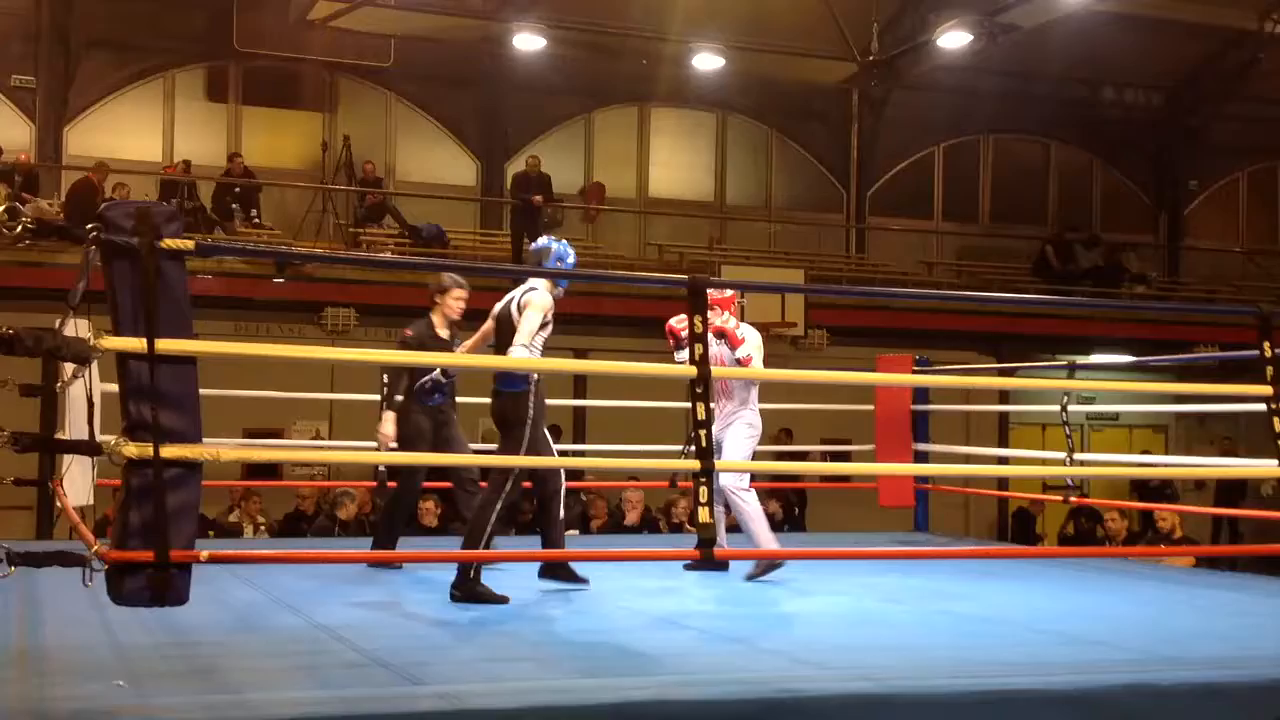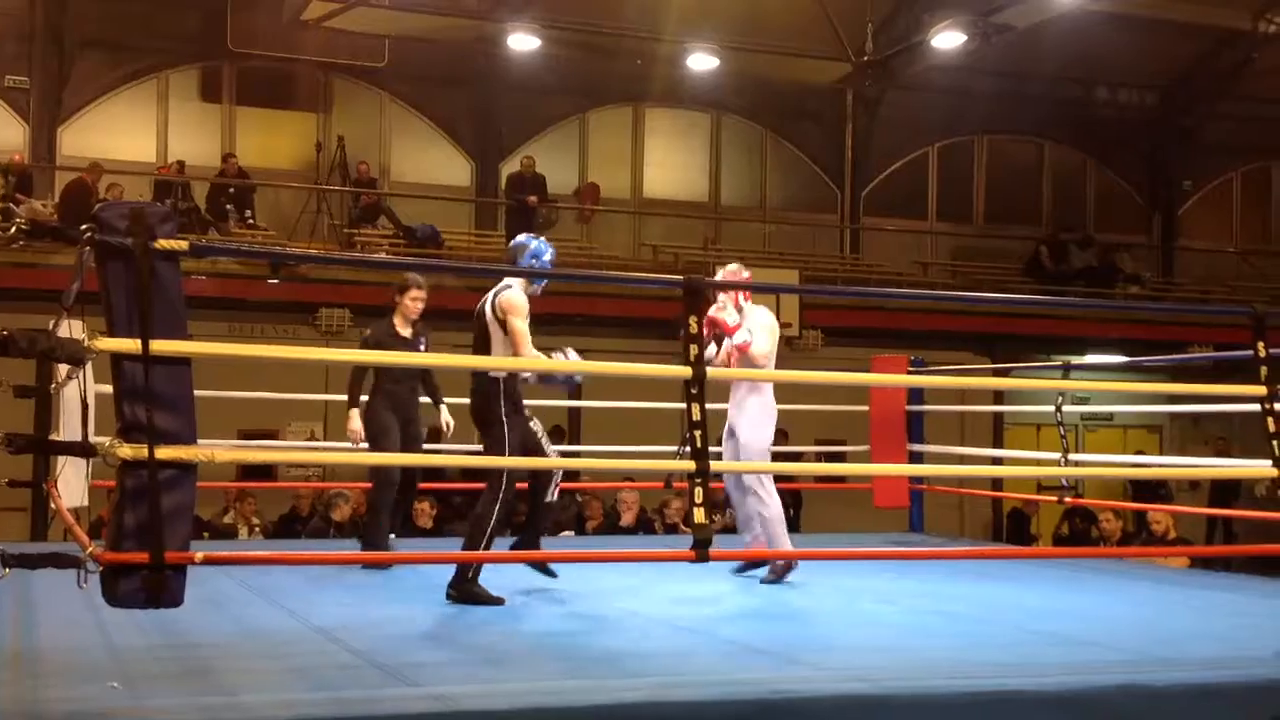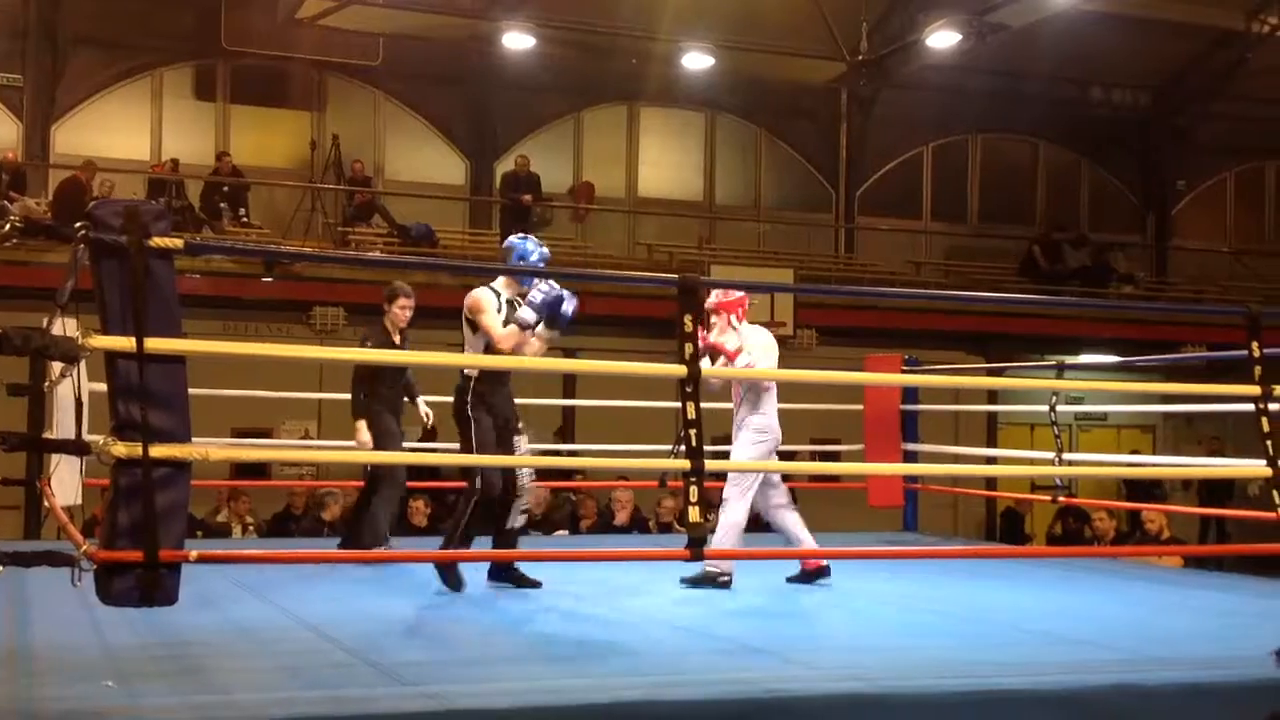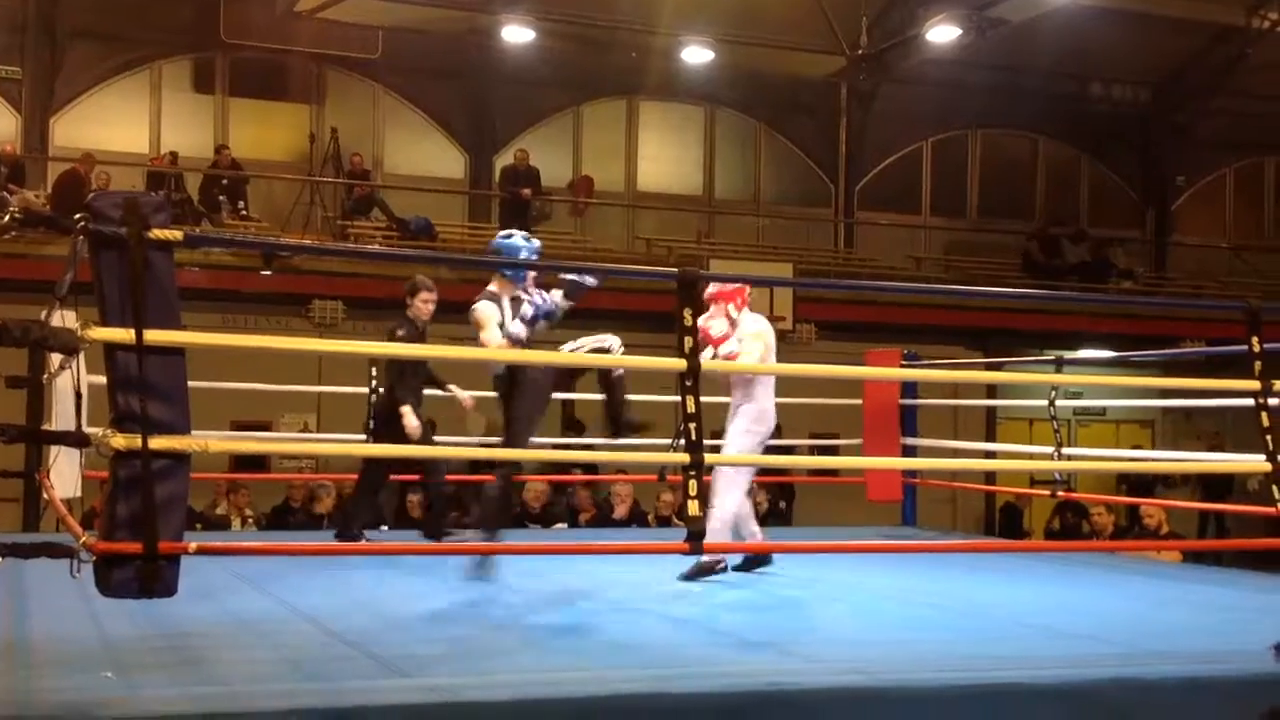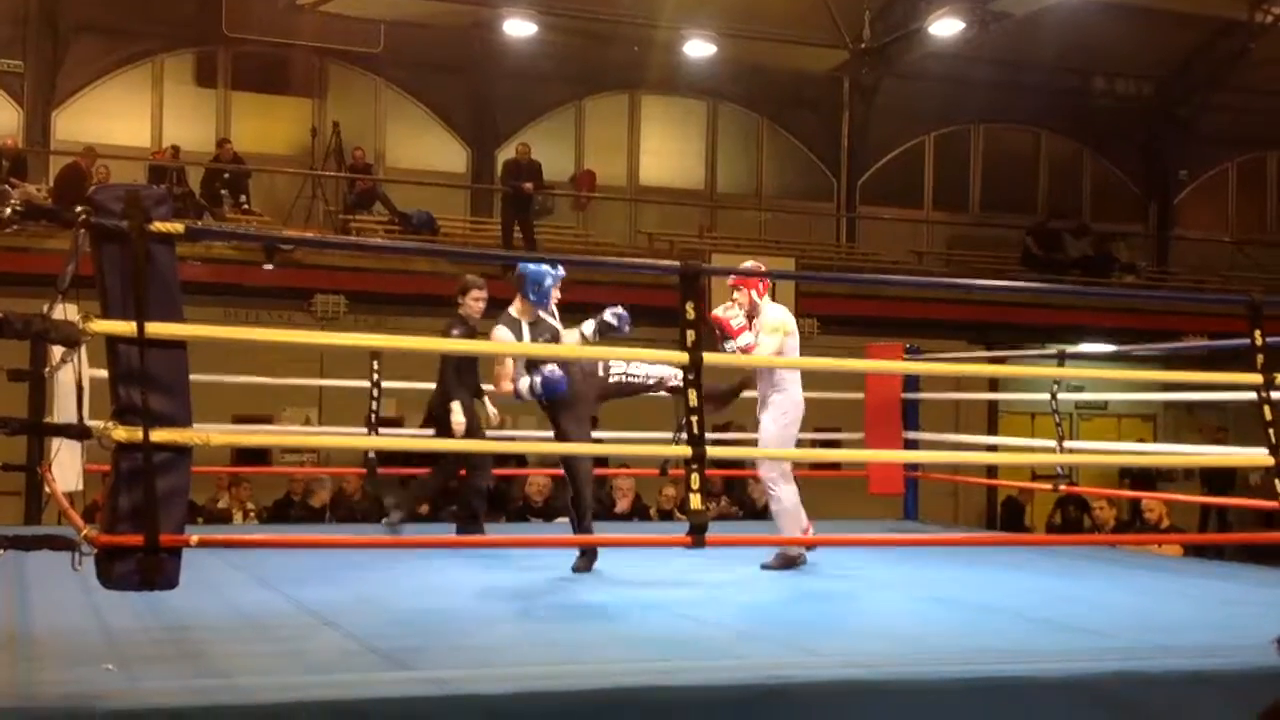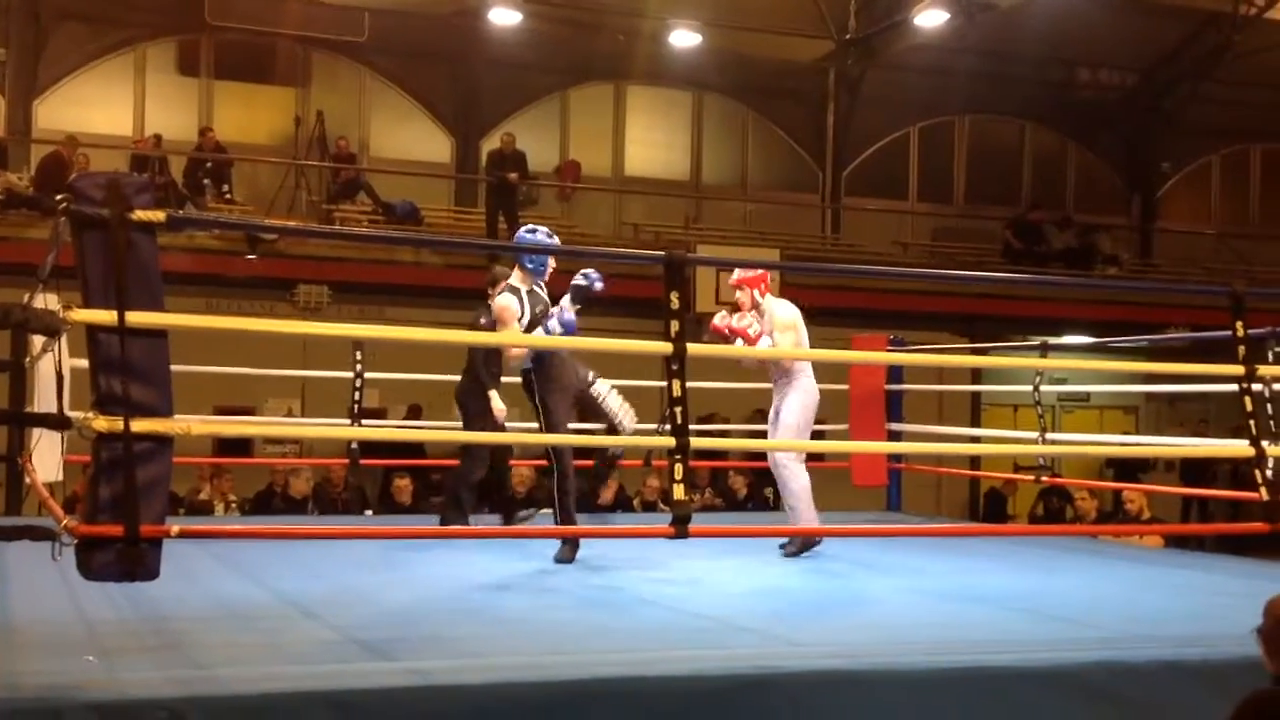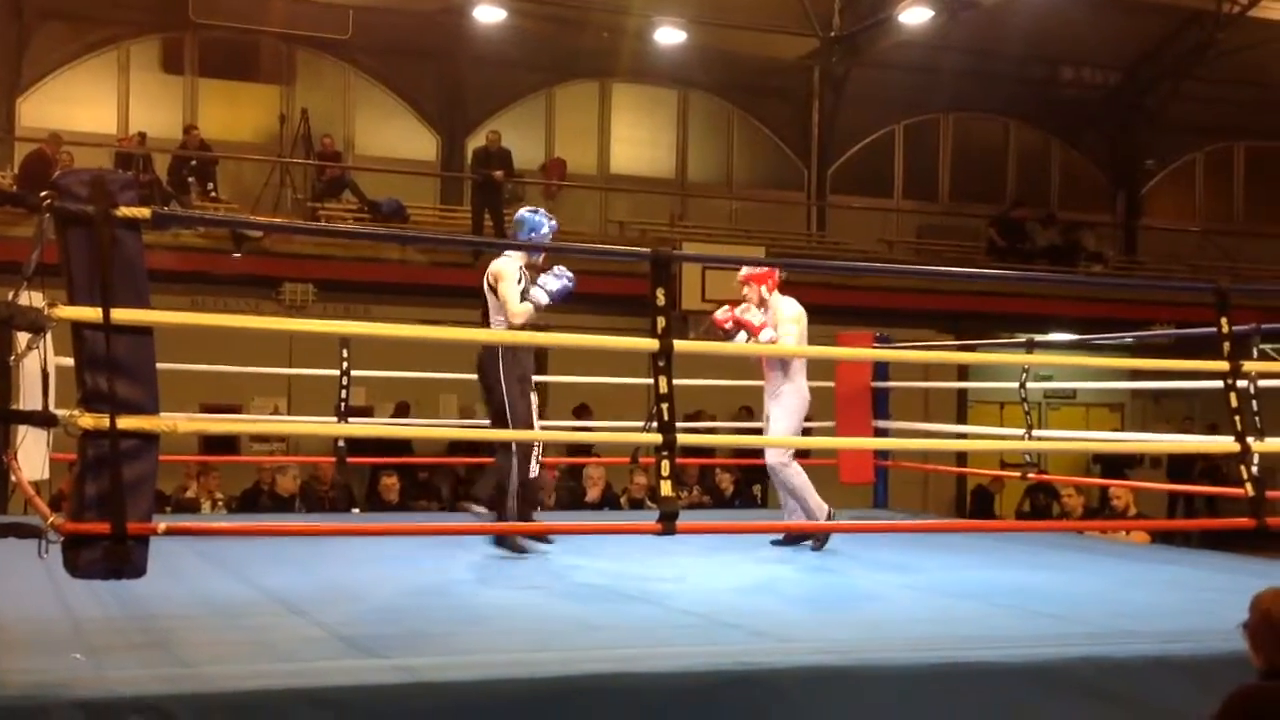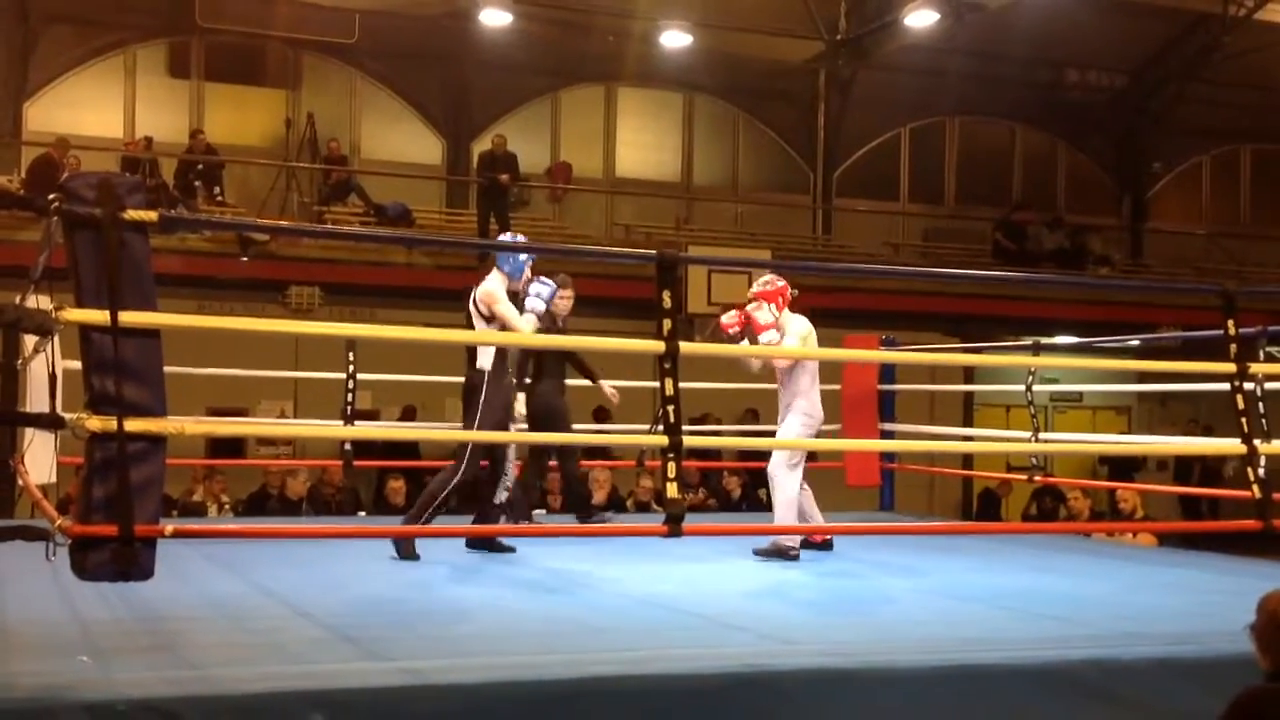
dt=0.3s
person 1, frame 1
left shoulder: (509, 299)
right shoulder: (540, 297)
left elbow: (473, 343)
right elbow: (522, 339)
right wrist: (517, 364)
left hip: (511, 397)
right hip: (522, 399)
left knee: (551, 477)
right knee: (501, 486)
left ankle: (553, 559)
right ankle: (466, 580)
person 1, frame 2
left shoulder: (494, 296)
right shoulder: (514, 297)
right elbow: (525, 354)
left wrist: (550, 364)
right wrist: (561, 364)
left hip: (500, 396)
right hip: (498, 399)
left knee: (548, 464)
right knee: (499, 488)
left ankle: (528, 542)
right ankle: (463, 581)
person 1, frame 3
left shoulder: (517, 303)
right shoulder: (480, 298)
left elbow: (531, 354)
right elbow: (503, 343)
left wrist: (549, 320)
right wrist: (533, 308)
left hip: (502, 400)
right hip: (476, 401)
left knee: (515, 485)
right knee: (487, 483)
left ankle: (502, 565)
right ankle: (449, 559)
person 1, frame 4
left shoulder: (522, 293)
right shoulder: (483, 308)
left elbow: (541, 322)
right elbow: (496, 352)
left wrist: (563, 297)
right wrist: (525, 322)
left hip: (542, 371)
right hip: (517, 386)
right knee: (510, 466)
right ankle: (487, 539)
person 1, frame 5
left shoulder: (547, 311)
right shoulder: (504, 334)
right elbow: (503, 388)
left wrist: (599, 328)
right wrist: (534, 386)
left hip: (585, 375)
right hip: (562, 403)
left knee: (661, 373)
right knee: (579, 474)
left ankle: (711, 397)
right ankle: (587, 549)
person 1, frame 6
left shoulder: (536, 286)
right shoulder: (506, 301)
right elbow: (513, 355)
left wrist: (574, 299)
right wrist: (547, 333)
left hip: (566, 366)
right hip: (544, 382)
right knee: (562, 459)
right ankle: (569, 537)
person 1, frame 7
left shoulder: (521, 271)
right shoulder: (503, 267)
right elbow: (514, 317)
left wrist: (550, 291)
right wrist: (545, 291)
left hip: (516, 360)
right hip: (502, 361)
left knee: (525, 442)
right knee: (516, 443)
left ankle: (520, 519)
right ankle: (506, 525)
person 1, frame 8
left shoulder: (497, 293)
right shoulder: (491, 290)
left elbow: (514, 334)
right elbow: (523, 332)
left wrist: (533, 306)
right wrist: (537, 301)
left hip: (497, 385)
right hip: (485, 386)
left knee: (500, 464)
right knee: (465, 464)
left ankle: (482, 533)
right ankle: (409, 527)
person 2, frame 1
left shoulder: (747, 335)
right shoulder: (712, 341)
left elbow: (754, 375)
left wrist: (735, 339)
right wrist: (680, 345)
left hip: (742, 422)
right hip: (720, 423)
left knee: (731, 483)
right knee: (710, 488)
left ankle: (768, 551)
person 2, frame 2
left shoulder: (761, 317)
right shoulder: (735, 322)
left elbow: (761, 359)
right elbow: (720, 366)
left wrist: (732, 328)
right wrist: (706, 340)
left hip: (757, 408)
right hip: (736, 409)
left knee: (755, 481)
right knee: (734, 483)
left ankle: (782, 555)
right ankle: (756, 547)
person 2, frame 3
left shoulder: (757, 337)
right shoulder: (734, 341)
left elbow: (764, 380)
right elbow: (712, 379)
left wrist: (732, 352)
right wrist: (700, 353)
left hip: (758, 428)
right hip: (751, 430)
left knee: (735, 496)
right knee: (774, 502)
left ankle: (718, 568)
right ankle: (813, 562)
person 2, frame 4
left shoulder: (754, 325)
right shoulder: (736, 330)
left elbow: (745, 371)
left wrist: (720, 340)
right wrist: (702, 345)
left hip: (754, 415)
right hip: (742, 415)
left knee: (728, 480)
right knee: (730, 482)
left ankle: (713, 557)
right ankle: (757, 548)
person 2, frame 5
left shoulder: (774, 315)
right shoulder: (760, 318)
left elbow: (761, 360)
left wrist: (737, 330)
right wrist: (728, 334)
left hip: (783, 401)
right hip: (771, 402)
left knee: (773, 475)
right knee: (776, 472)
left ankle: (792, 550)
right ankle: (800, 532)
person 2, frame 6
left shoulder: (782, 312)
right shoulder: (760, 316)
left elbow: (786, 361)
left wrist: (754, 336)
right wrist: (733, 337)
left hip: (800, 390)
right hip: (782, 394)
left knee: (787, 459)
right knee: (778, 463)
left ankle: (805, 529)
right ankle: (806, 530)
person 2, frame 7
left shoulder: (788, 309)
right shoulder: (764, 313)
left wrist: (759, 327)
right wrist: (733, 330)
left hip: (791, 393)
right hip: (774, 395)
left knee: (778, 458)
right knee: (776, 463)
left ankle: (820, 513)
right ankle: (800, 523)
person 2, frame 8
left shoulder: (797, 325)
right shoulder: (778, 327)
left elbow: (783, 361)
right elbow: (755, 364)
left wrist: (766, 329)
right wrist: (737, 336)
left hip: (804, 409)
right hip: (791, 410)
left knee: (780, 468)
right knee: (793, 475)
left ankle: (786, 542)
right ankle: (819, 535)
person 3, frame 1
left shoulder: (454, 336)
right shoulder: (417, 332)
right elbow: (395, 376)
left wrist: (452, 415)
right wrist: (388, 416)
left hip: (444, 415)
right hip: (415, 414)
left knee: (468, 477)
right knee: (410, 482)
right ankle: (382, 550)
person 3, frame 2
left shoulder: (421, 335)
right shoulder: (378, 332)
left elbow: (427, 375)
right elbow: (358, 374)
left wrist: (441, 407)
right wrist: (353, 413)
left hip: (410, 412)
right hip: (382, 410)
left knee: (409, 480)
right knee: (387, 477)
left ankle: (379, 540)
right ankle: (373, 549)
person 3, frame 3
left shoulder: (402, 338)
right shoulder: (373, 339)
right elbow: (358, 385)
left wrist: (418, 401)
right wrist: (360, 425)
left hip: (388, 415)
right hip: (377, 416)
left knee: (379, 480)
right knee: (394, 477)
left ankle: (353, 541)
right ankle: (372, 542)
person 3, frame 4
left shoulder: (419, 329)
right shoulder: (402, 331)
left elbow: (421, 371)
right elbow: (392, 376)
left wrist: (452, 389)
right wrist: (406, 411)
left hip: (391, 408)
right hip: (398, 408)
left knee: (375, 471)
right knee: (434, 467)
left ankle: (348, 531)
right ankle: (437, 531)
person 3, frame 5
left shoulder: (467, 328)
right shoulder: (459, 329)
right elbow: (447, 372)
left wrist: (485, 400)
right wrist: (455, 407)
left hip: (456, 403)
right hip: (451, 406)
left knee: (446, 466)
right knee: (481, 464)
left ankle: (399, 506)
right ankle: (470, 528)
person 3, frame 6
left shoulder: (497, 319)
right shoulder: (485, 319)
right elbow: (476, 362)
right wrist: (493, 396)
left hip: (480, 393)
right hip: (476, 393)
left knee: (501, 452)
right knee: (476, 456)
left ankle: (509, 513)
right ankle: (453, 518)
person 3, frame 7
left shoulder: (522, 319)
right shoulder: (510, 318)
right elbow: (501, 357)
left wrist: (529, 389)
left hip: (516, 392)
right hip: (508, 392)
left knee: (525, 448)
right knee: (517, 448)
left ankle: (511, 511)
right ankle: (481, 498)
person 3, frame 8
left shoulder: (559, 325)
right shoulder: (543, 325)
left elbow: (573, 358)
right elbow: (524, 362)
left wrist: (601, 383)
right wrist: (520, 397)
left hip: (550, 395)
right hip: (546, 395)
left knee: (538, 456)
right knee: (568, 453)
left ankle: (519, 513)
right ankle: (585, 512)
